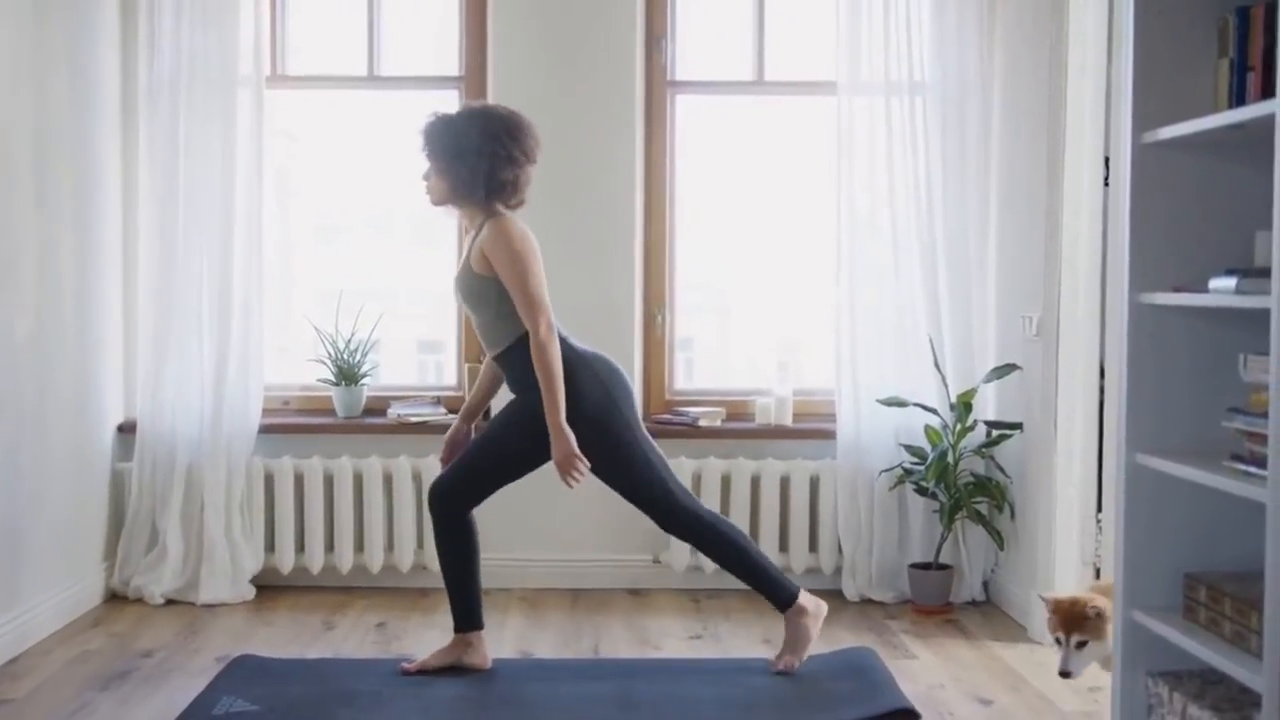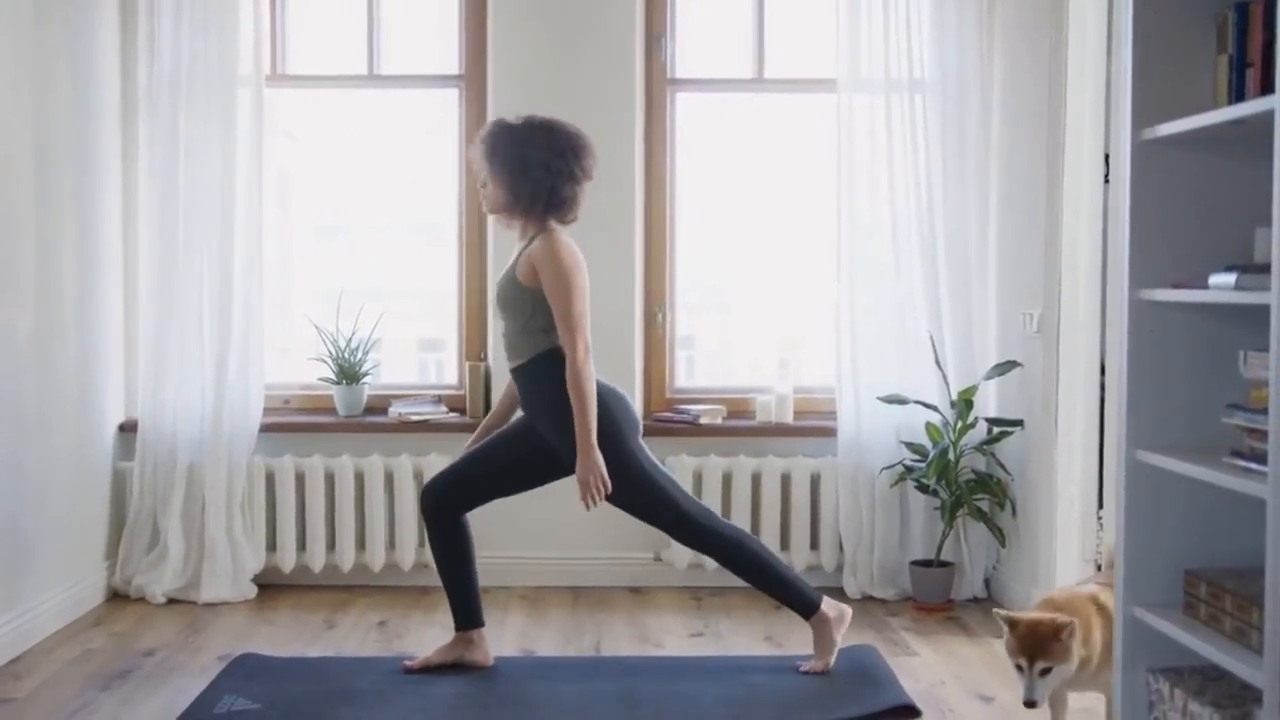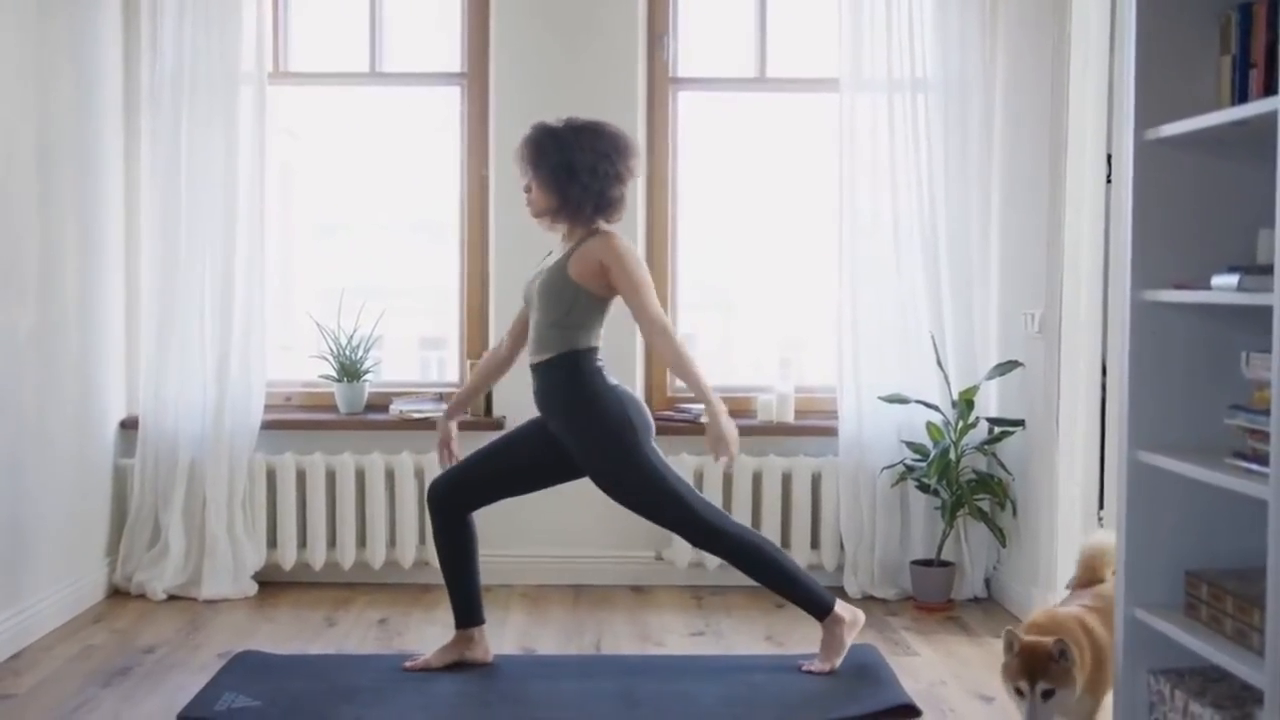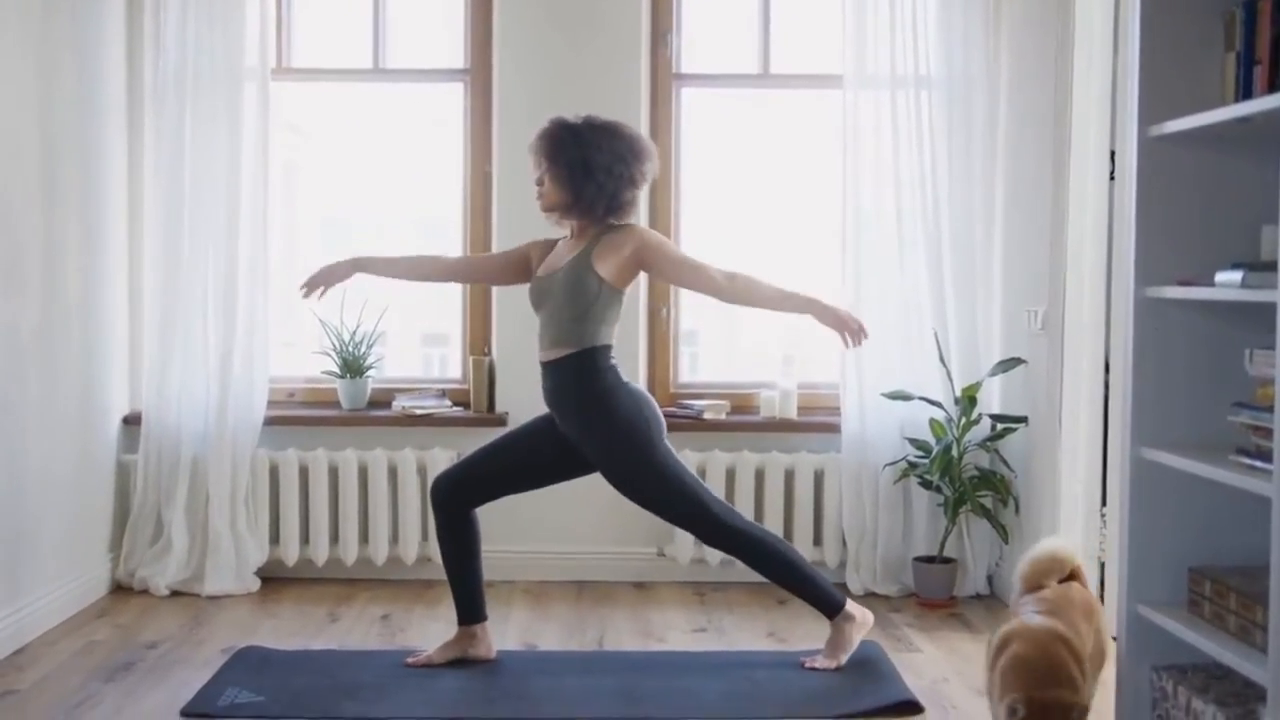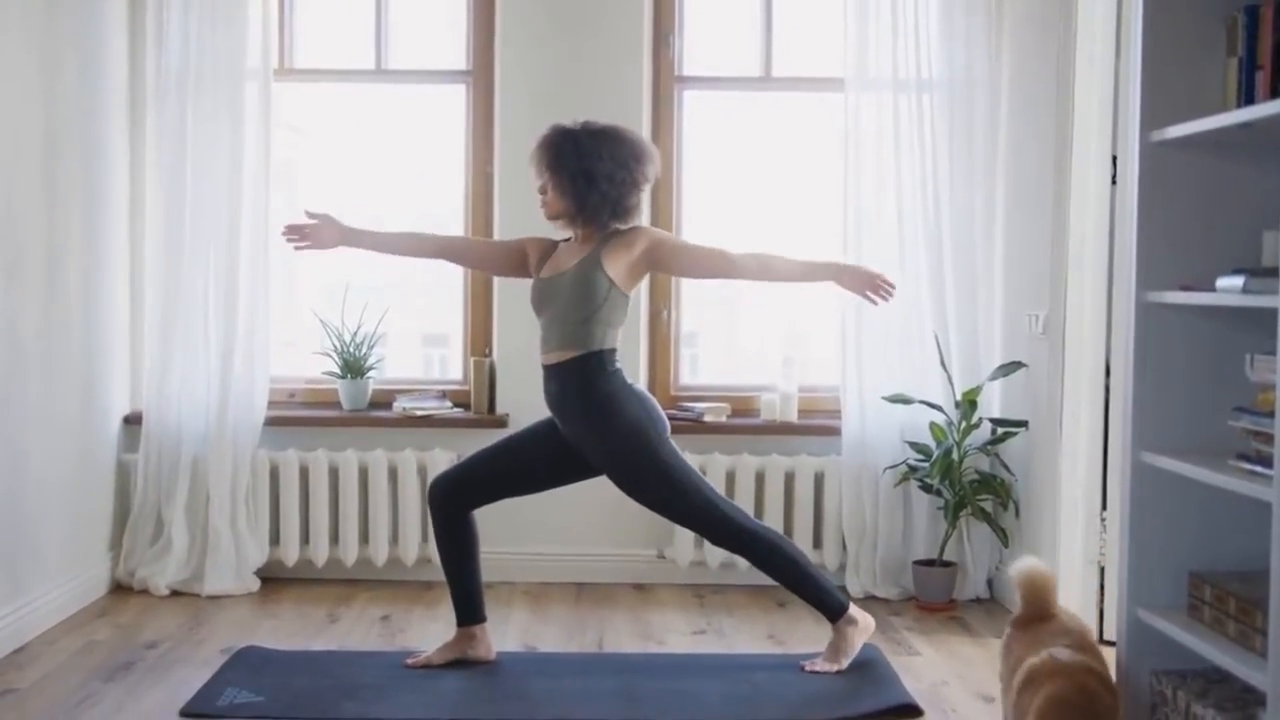
dt=0.4s
person 1, frame 1
left shoulder: (501, 233)
right shoulder: (480, 235)
left elbow: (540, 331)
left wrist: (561, 429)
right wrist: (465, 421)
left hip: (583, 392)
right hip: (546, 396)
left knee: (674, 510)
right knee: (447, 495)
left ankle: (798, 607)
right ankle: (468, 643)
person 1, frame 2
left shoulder: (552, 248)
right shoulder: (531, 249)
left elbow: (576, 351)
left wrist: (588, 450)
right wrist: (482, 433)
left hip: (583, 416)
right hip: (548, 421)
left knee: (694, 525)
right knee: (440, 498)
left ankle: (823, 613)
right ankle: (470, 640)
person 1, frame 3
left shoulder: (605, 248)
right shoulder: (559, 256)
left elbow: (660, 330)
right elbow: (512, 344)
left wrist: (713, 405)
right wrist: (454, 410)
left hip: (598, 417)
right hip: (563, 421)
left knee: (704, 526)
right knee: (447, 494)
left ankle: (836, 616)
right ankle: (469, 638)
person 1, frame 4
left shoulder: (626, 243)
right shoulder: (545, 253)
left elbow: (720, 281)
right elbow: (452, 269)
left wrist: (814, 306)
right wrist: (358, 264)
left hip: (611, 412)
right hip: (570, 419)
left knee: (715, 523)
right knee: (451, 491)
left ankle: (846, 614)
right ankle: (473, 634)
person 1, frame 5
left shoulder: (633, 245)
right shoulder: (541, 253)
left elbow: (738, 264)
right elbow: (441, 247)
left wrist: (833, 271)
right wrist: (347, 236)
left hip: (615, 416)
right hip: (572, 423)
left knee: (722, 523)
right knee: (449, 493)
left ankle: (848, 618)
right ankle: (472, 636)
